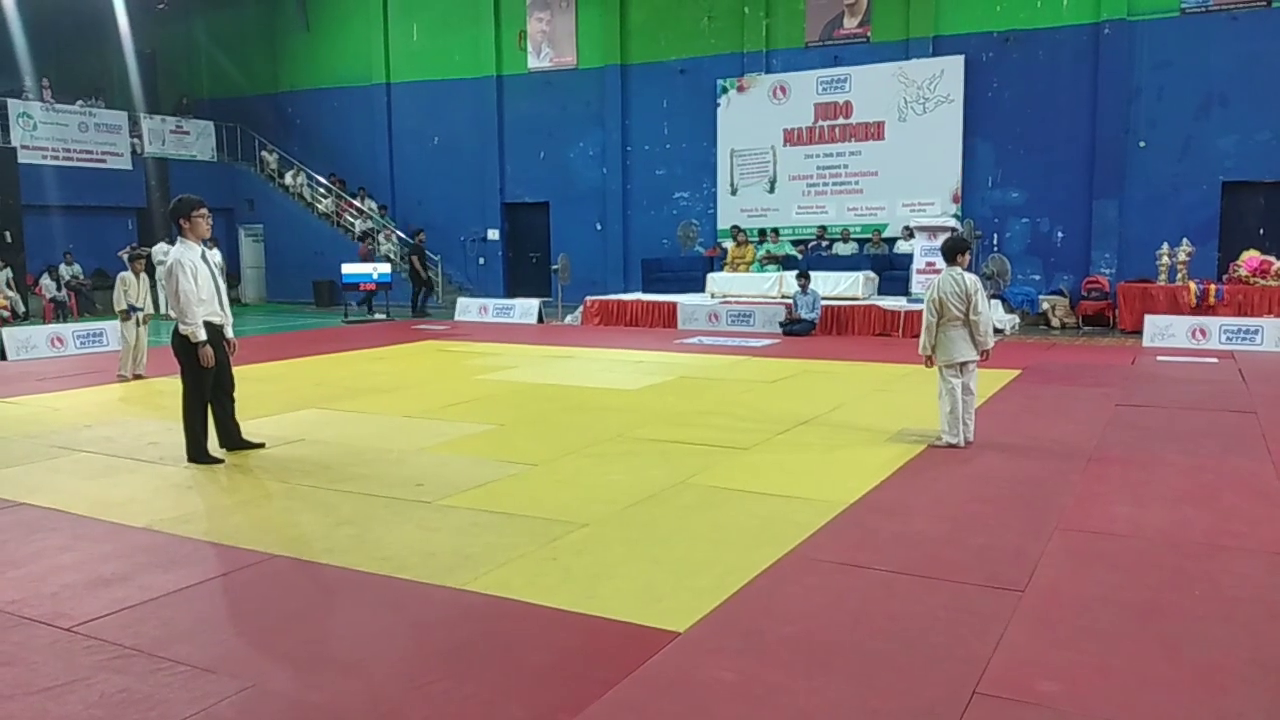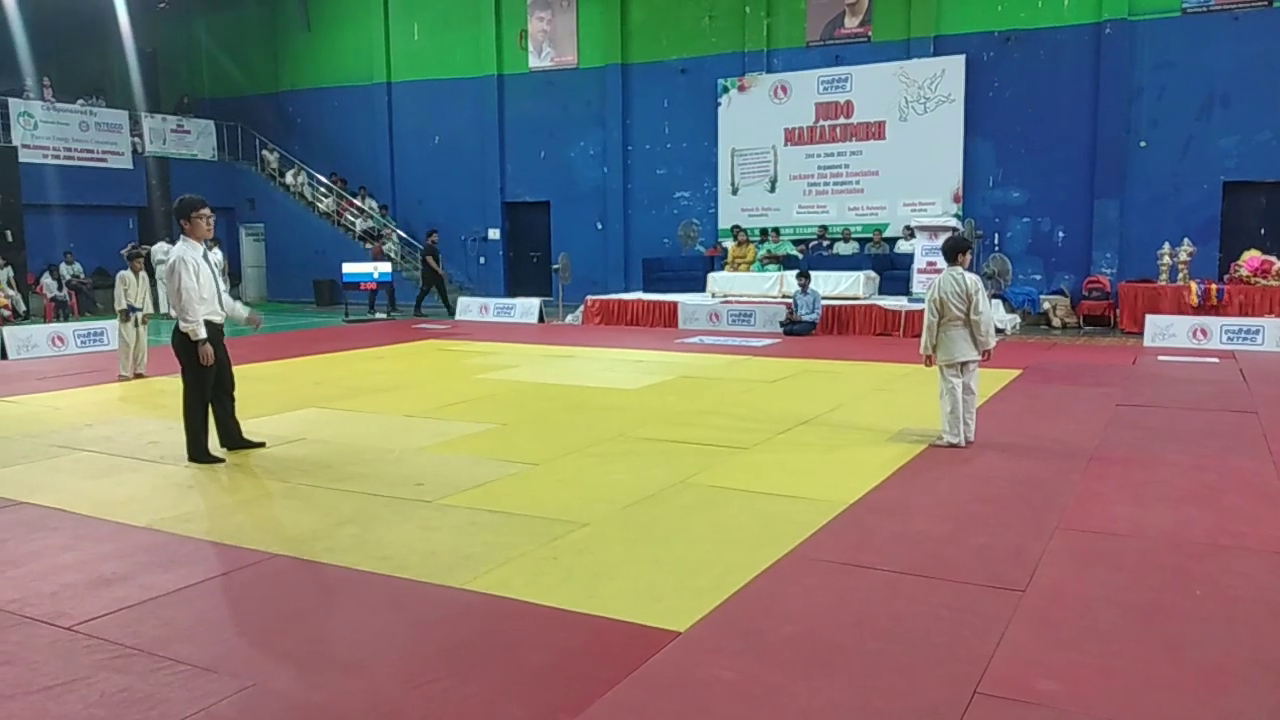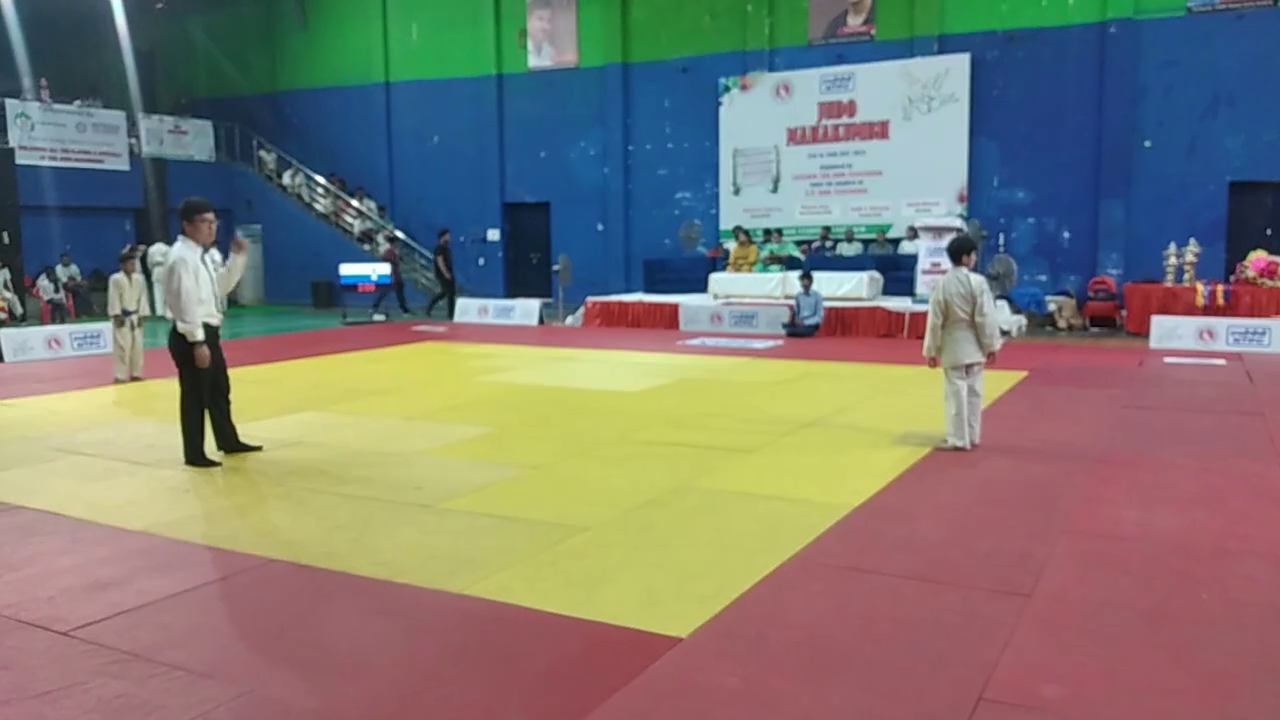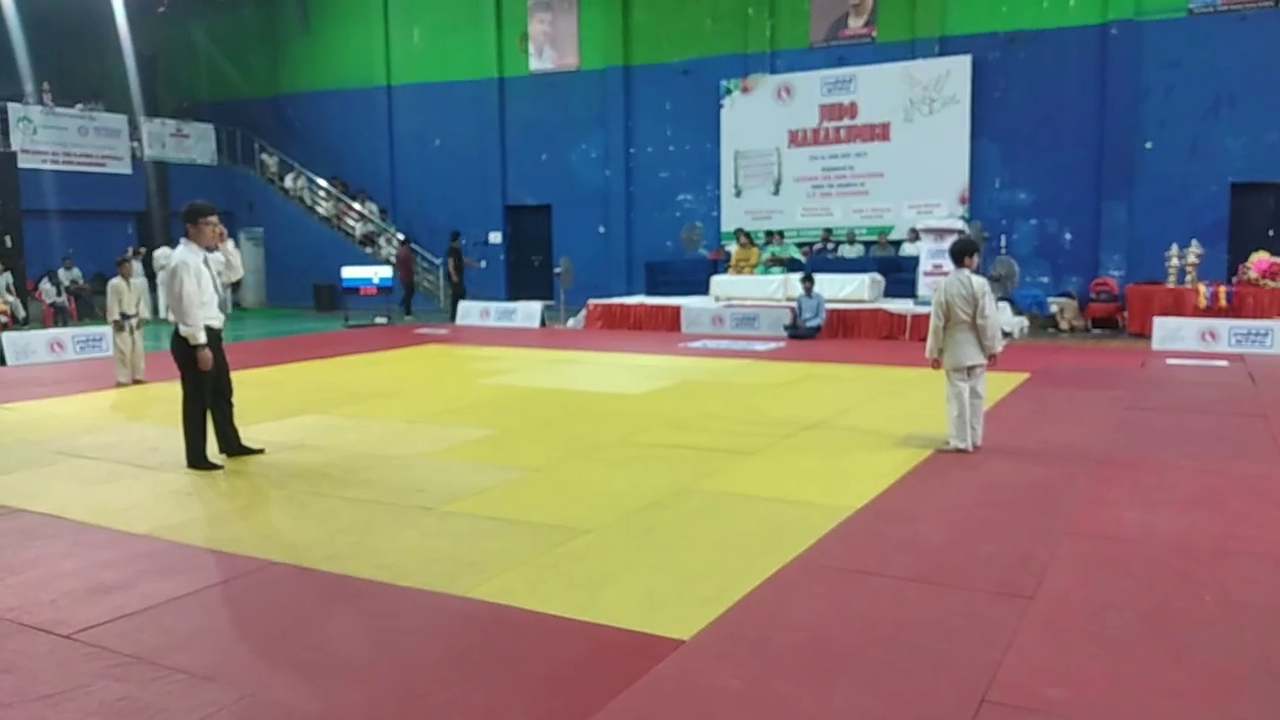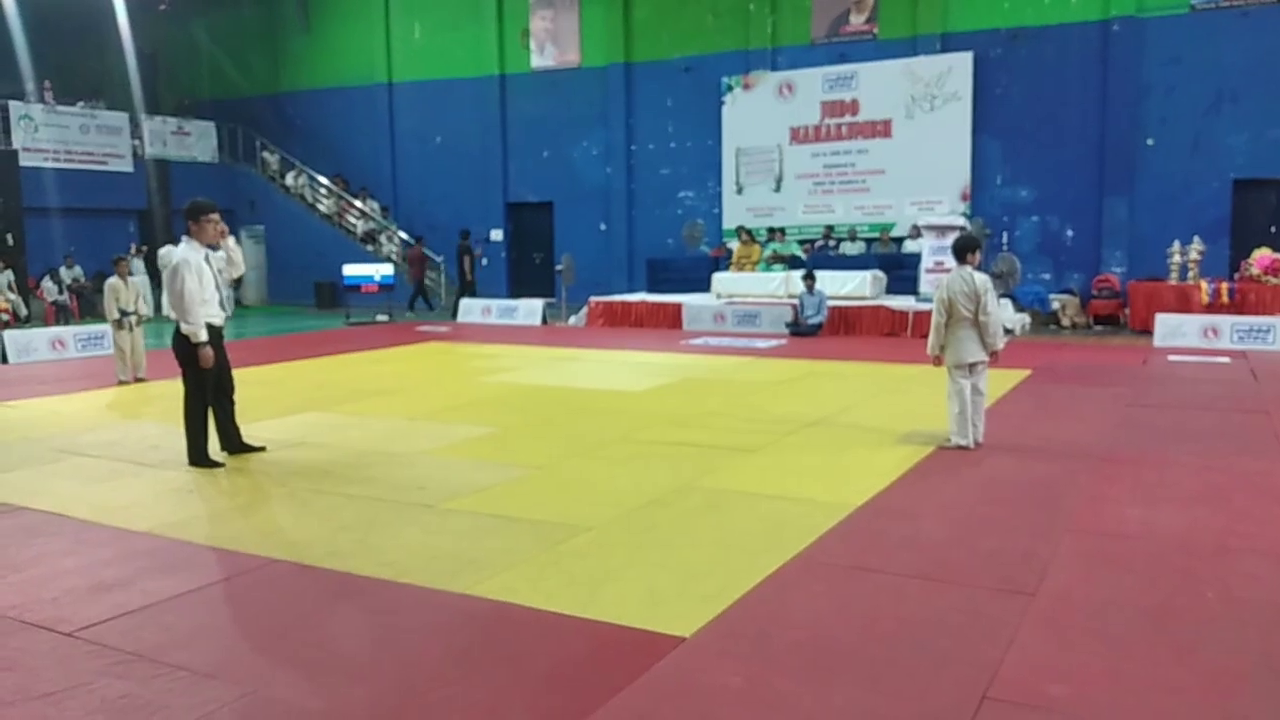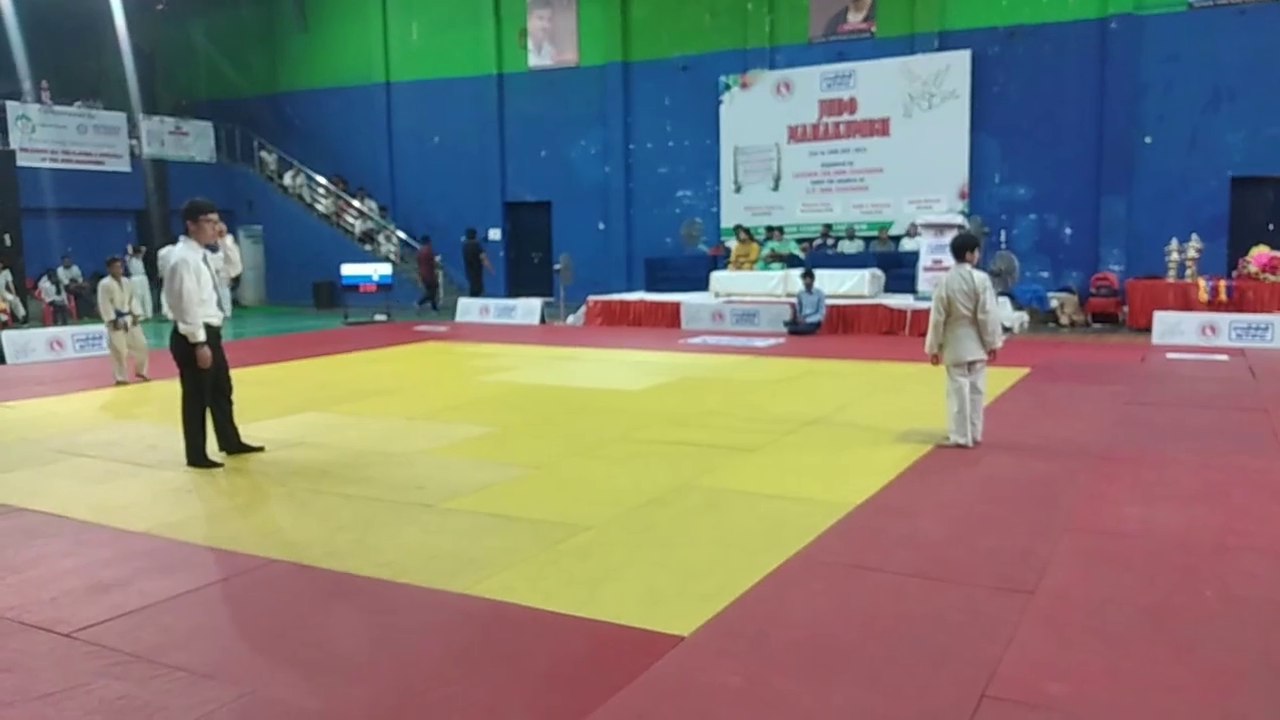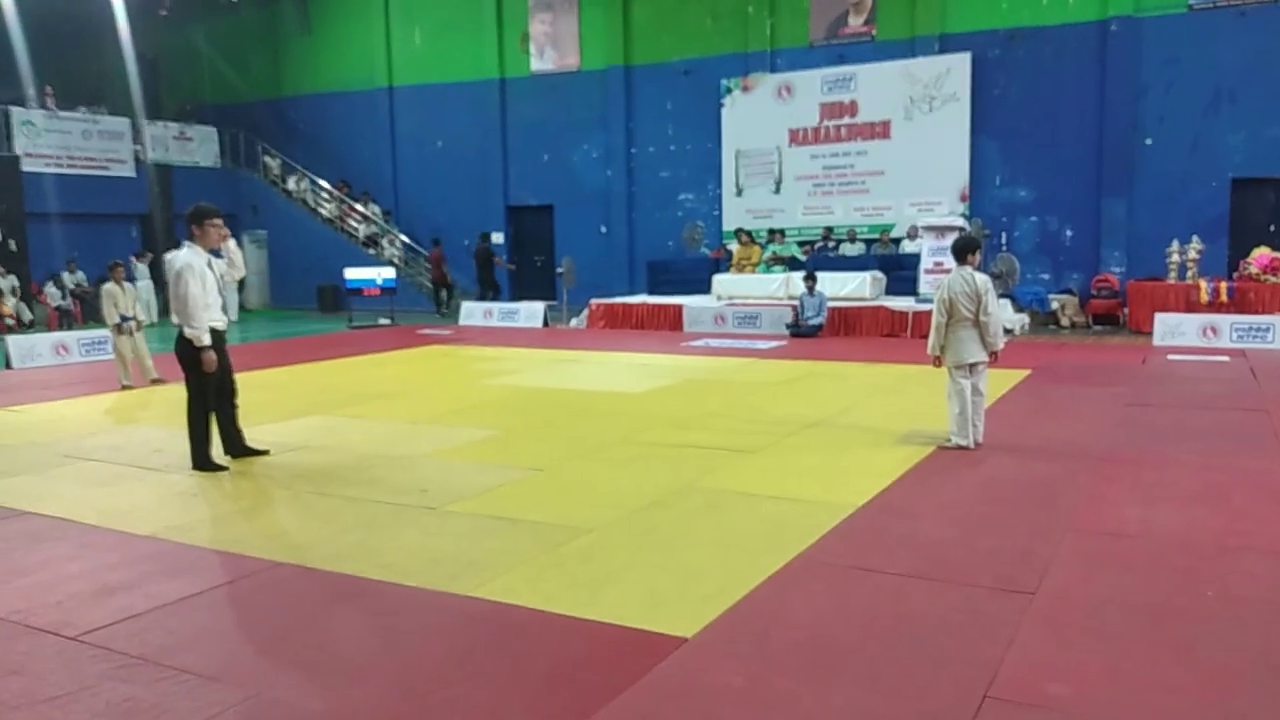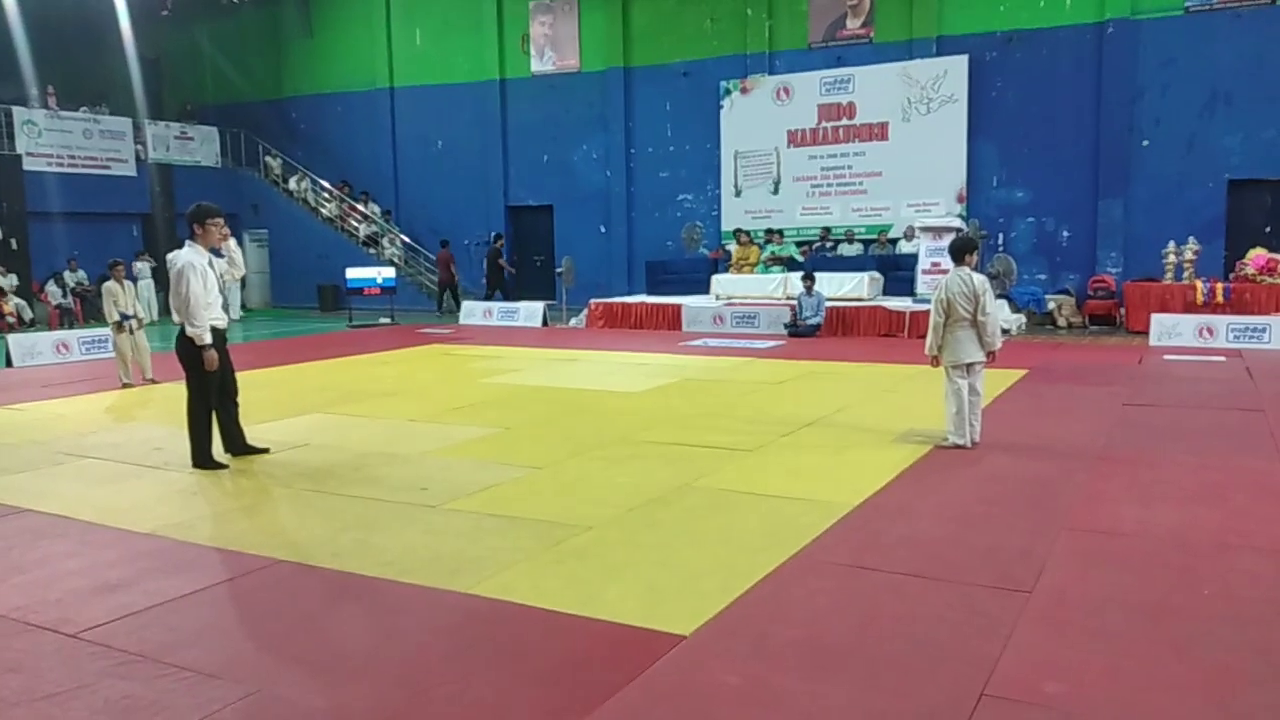
dt=0.2s
person 1, frame 1
left shoulder: (203, 254)
right shoulder: (181, 258)
right elbow: (187, 304)
left wrist: (227, 332)
right wrist: (201, 342)
left hip: (213, 331)
right hip: (195, 336)
left knee: (224, 388)
right knee: (197, 394)
left ankle: (231, 439)
right ankle: (197, 451)
person 1, frame 2
left shoulder: (203, 253)
right shoulder: (183, 256)
right elbow: (188, 302)
left wrist: (244, 313)
right wrist: (200, 340)
left hip: (212, 330)
right hip: (195, 334)
left knee: (224, 387)
right knee: (198, 393)
left ankle: (232, 438)
right ankle: (197, 450)
person 1, frame 3
left shoulder: (199, 255)
right shoulder: (182, 257)
left elbow: (222, 285)
right elbow: (186, 303)
left wrist: (237, 257)
right wrist: (198, 343)
left hip: (208, 332)
right hip: (192, 336)
left knee: (219, 390)
right knee: (195, 395)
left ankle: (229, 441)
right ankle: (194, 454)
person 1, frame 4
left shoulder: (202, 257)
right shoulder: (184, 260)
right elbow: (188, 306)
right wrist: (200, 345)
left hip: (210, 335)
right hip: (194, 339)
left knee: (222, 392)
right knee: (197, 399)
left ankle: (231, 445)
right ankle: (196, 457)
person 1, frame 5
left shoulder: (205, 255)
right shoulder: (185, 258)
right elbow: (190, 304)
right wrist: (201, 343)
left hip: (211, 333)
right hip: (196, 337)
left knee: (223, 390)
right knee: (199, 396)
left ankle: (233, 442)
right ankle: (198, 455)
person 1, frame 6
left shoulder: (202, 255)
right shoulder: (183, 258)
right elbow: (187, 304)
right wrist: (199, 343)
left hip: (209, 333)
right hip: (193, 337)
left knee: (221, 390)
right knee: (197, 396)
left ankle: (231, 442)
right ankle: (196, 455)
person 1, frame 7
left shoulder: (205, 259)
right shoulder: (188, 262)
right elbow: (192, 309)
right wrist: (204, 348)
left hip: (213, 337)
right hip: (198, 341)
left knee: (226, 394)
right knee: (202, 400)
left ankle: (235, 446)
right ankle: (201, 458)
person 1, frame 8
left shoulder: (206, 259)
right shoulder: (189, 261)
right elbow: (194, 308)
right wrist: (206, 346)
left hip: (214, 335)
right hip: (199, 340)
left knee: (227, 392)
right knee: (202, 399)
left ankle: (236, 444)
right ankle: (202, 456)
person 2, frame 1
left shoulder: (936, 283)
right shoulder: (972, 281)
left elbow: (930, 320)
right elbow: (980, 316)
left wrist: (927, 349)
right wrist: (985, 343)
left hip: (946, 343)
right hip: (968, 342)
left knee: (950, 390)
right knee: (967, 389)
left ankle: (953, 436)
right ankle: (966, 433)
person 2, frame 2
left shoulder: (937, 283)
right shoulder: (973, 280)
left elbow: (931, 319)
right elbow: (981, 316)
left wrist: (928, 349)
right wrist: (986, 343)
left hip: (947, 343)
right hip: (969, 342)
left knee: (951, 389)
right knee: (968, 389)
left ankle: (953, 436)
right ankle: (967, 433)
person 2, frame 3
left shoulder: (942, 284)
right shoulder: (978, 282)
left elbow: (935, 320)
right elbow: (986, 317)
left wrist: (932, 350)
right wrist: (991, 346)
left hip: (952, 345)
right hip: (974, 344)
left knee: (956, 392)
right knee: (973, 391)
left ankle: (959, 439)
right ankle: (972, 436)
person 2, frame 4
left shoulder: (944, 286)
right shoulder: (979, 284)
left elbow: (937, 322)
right elbow: (987, 319)
left wrist: (934, 352)
right wrist: (992, 348)
left hip: (954, 347)
right hip: (976, 346)
left knee: (958, 393)
right knee: (975, 393)
left ankle: (961, 441)
right ankle: (974, 438)
person 2, frame 5
left shoulder: (946, 282)
right shoulder: (982, 280)
left elbow: (939, 319)
right elbow: (989, 316)
left wrist: (936, 349)
right wrist: (994, 344)
left hip: (956, 344)
right hip: (978, 343)
left knee: (960, 390)
right knee: (977, 390)
left ankle: (962, 438)
right ankle: (976, 435)
person 2, frame 6
left shoulder: (945, 281)
right shoulder: (981, 279)
left elbow: (938, 317)
right elbow: (988, 314)
left wrist: (934, 347)
right wrist: (992, 342)
left hip: (954, 343)
right hip: (976, 342)
left knee: (958, 389)
right knee: (975, 388)
left ankle: (961, 436)
right ankle: (974, 433)
person 2, frame 7
left shoulder: (947, 283)
right shoulder: (982, 281)
left elbow: (940, 319)
right elbow: (990, 316)
left wrist: (936, 349)
right wrist: (994, 344)
left hip: (956, 344)
right hip: (978, 344)
left knee: (960, 390)
right knee: (977, 390)
left ankle: (962, 437)
right ankle: (975, 435)
person 2, frame 8
left shoulder: (945, 283)
right shoulder: (980, 281)
left elbow: (937, 319)
right elbow: (987, 316)
left wrist: (933, 349)
right wrist: (991, 345)
left hip: (953, 344)
right hip: (975, 343)
left knee: (957, 391)
right knee: (974, 390)
left ankle: (959, 437)
right ankle: (972, 434)
